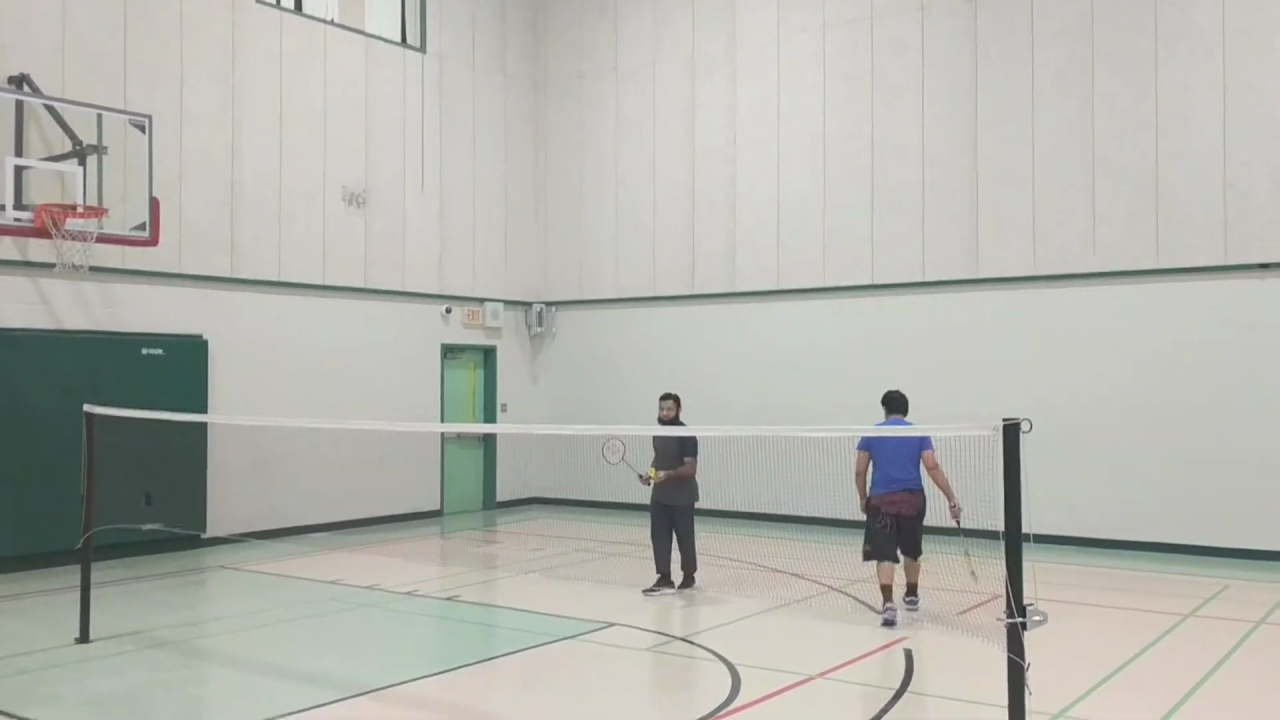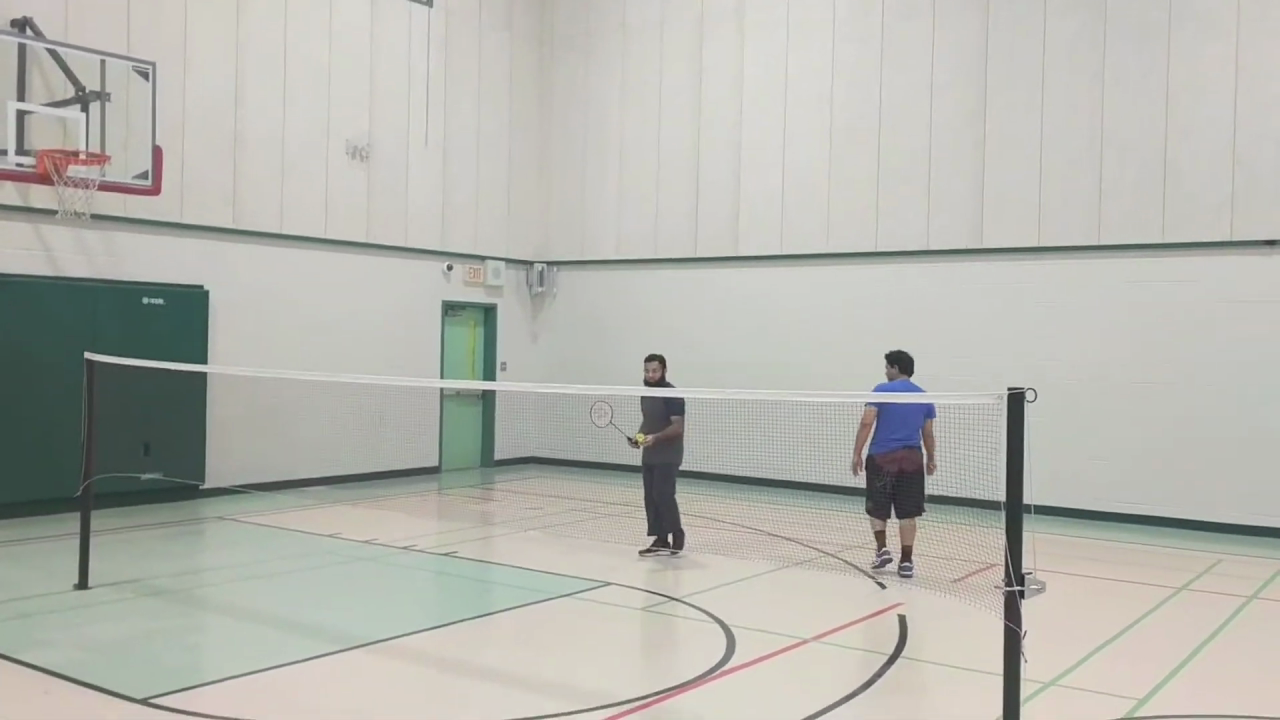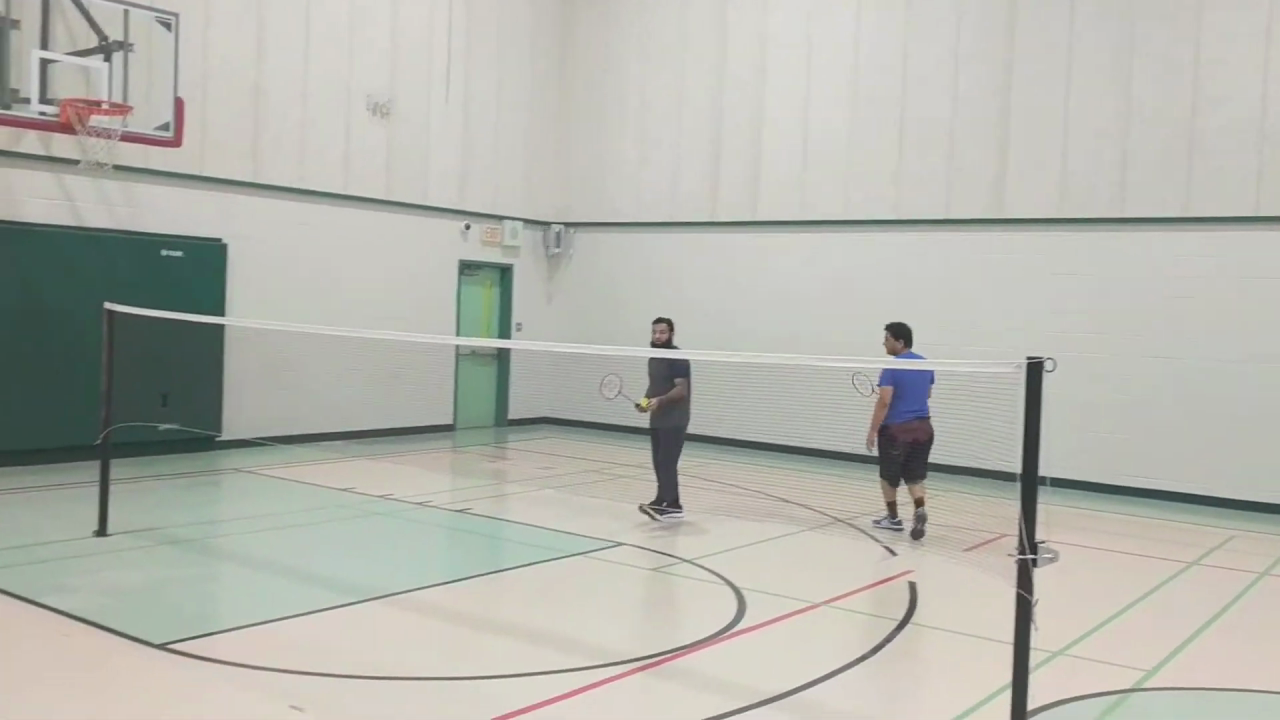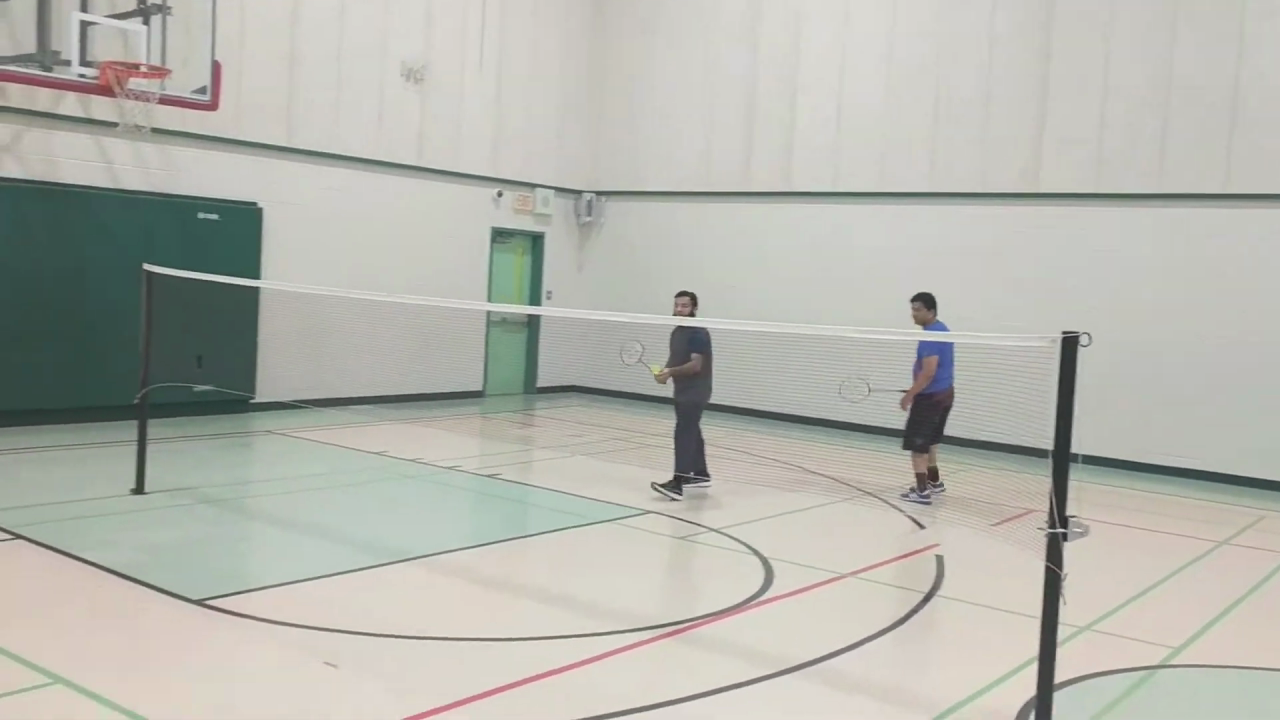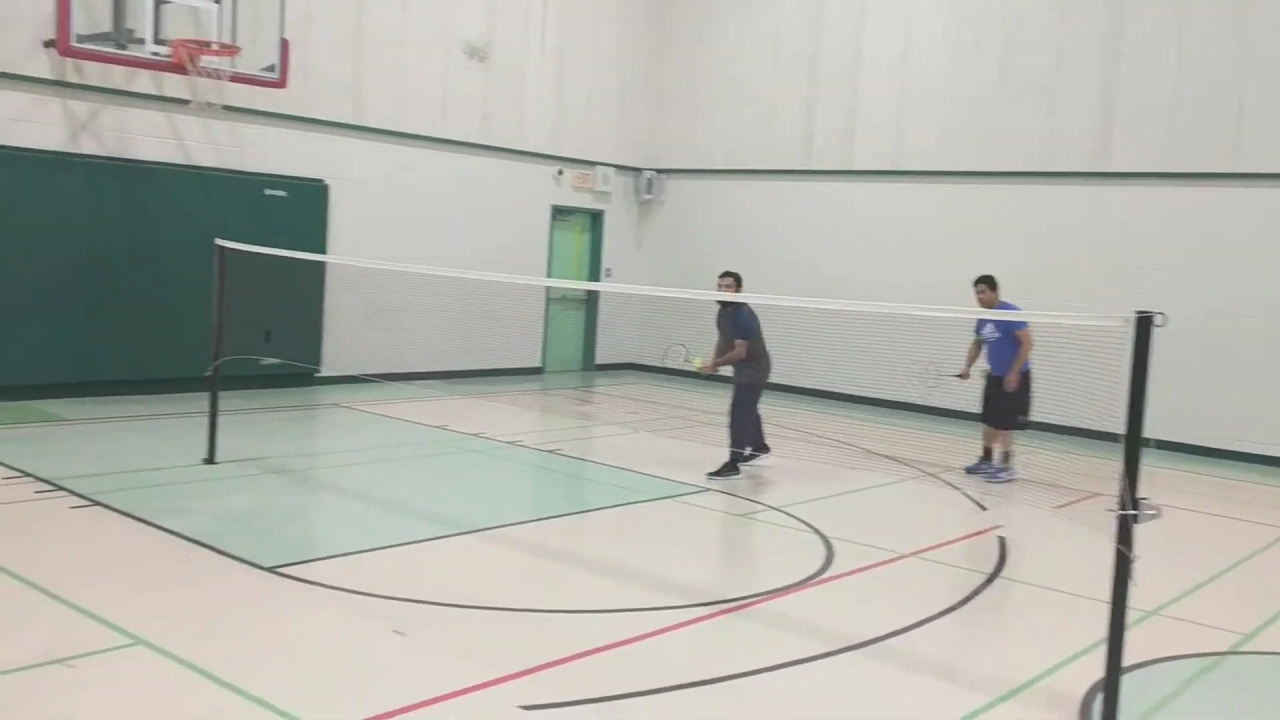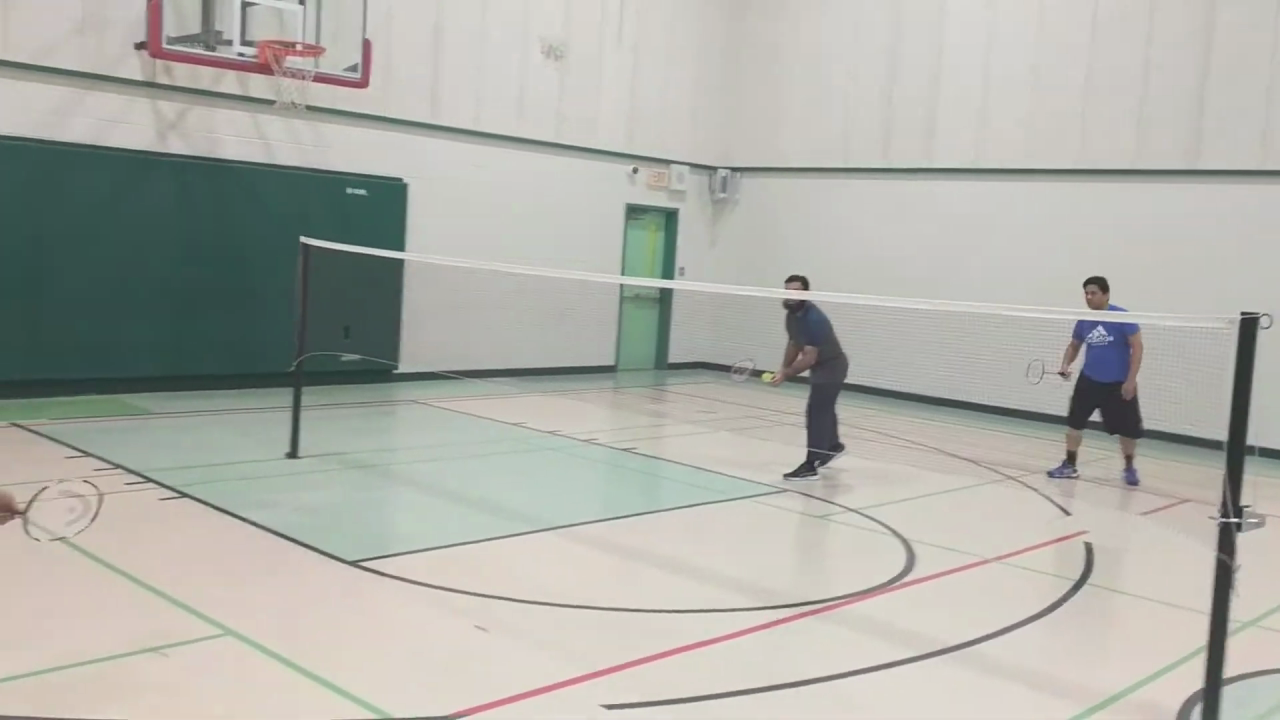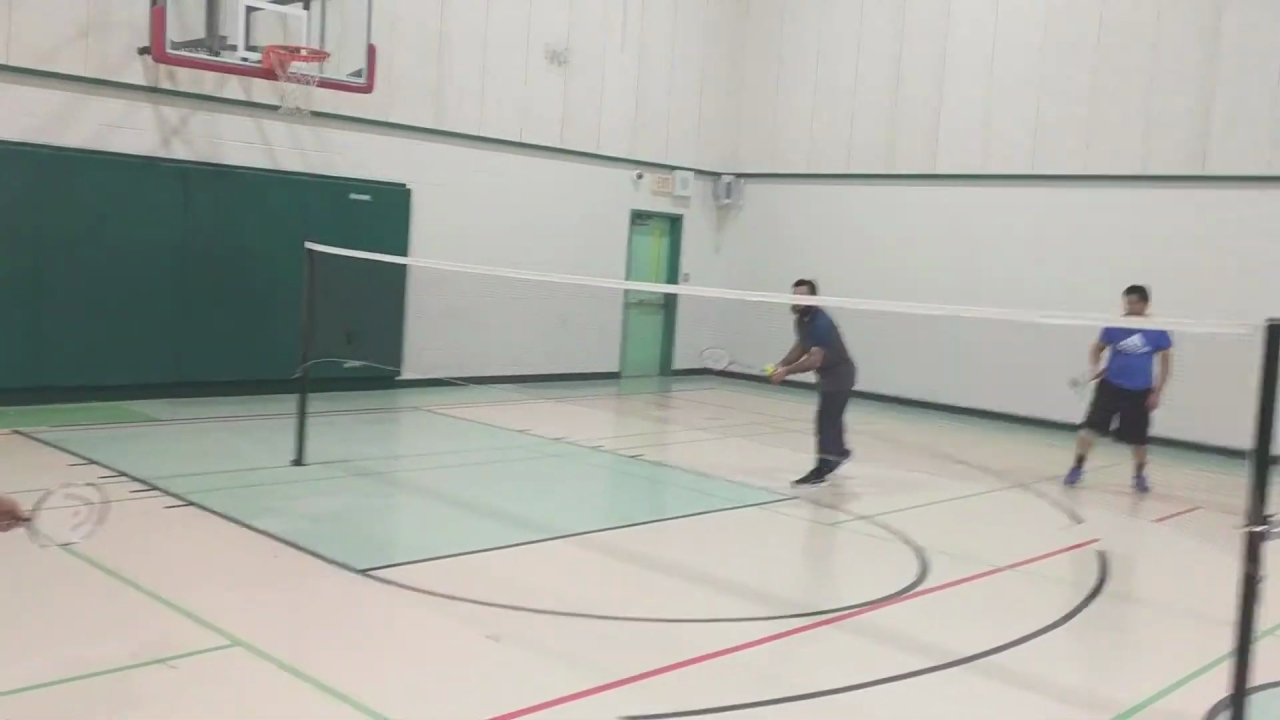
dt=0.3s
person 1, frame 1
left shoulder: (871, 434)
right shoulder: (920, 434)
left elbow: (860, 471)
right elbow: (933, 468)
left wrist: (863, 498)
right wrist: (952, 500)
left hip: (881, 501)
right hip: (912, 499)
left knee: (883, 555)
right knee: (911, 552)
left ankle: (888, 604)
right ankle: (911, 596)
person 1, frame 2
left shoulder: (882, 390)
left elbow: (866, 424)
right elbow: (928, 434)
left wrist: (857, 455)
right wrist: (930, 459)
left hip: (881, 457)
right hip: (912, 458)
left knee: (878, 509)
right knee: (908, 513)
left ankle: (882, 550)
right ankle: (906, 562)
person 1, frame 3
left shoulder: (892, 367)
left elbow: (884, 402)
left wrist: (872, 431)
left hip: (896, 428)
right hip: (923, 427)
left knee: (889, 474)
right knee: (915, 477)
left ankle: (893, 518)
right ankle: (919, 512)
person 1, frame 4
left shoulder: (930, 336)
right shoulder: (940, 330)
left elbow: (928, 371)
left wrist: (909, 396)
right wrist: (916, 390)
left hip: (931, 396)
right hip: (944, 393)
left knee: (917, 443)
right knee: (928, 440)
left ankle: (923, 491)
right ankle: (934, 481)
person 1, frame 5
left shoulder: (1011, 313)
right shoulder: (983, 318)
left elbow: (1027, 343)
right elbow: (977, 344)
left wrist: (1014, 373)
right wrist: (967, 367)
left hip: (1014, 378)
right hip: (995, 376)
left knee: (1006, 422)
right knee: (990, 420)
left ankle: (1006, 466)
right ankle: (986, 461)
person 1, frame 6
left shoulder: (1123, 318)
right shoulder: (1084, 321)
left elbow: (1137, 349)
right elbow: (1074, 346)
left wrist: (1131, 380)
right wrist: (1065, 365)
left hip: (1119, 384)
right hip: (1089, 381)
left knee: (1127, 429)
right knee: (1075, 423)
left ankle: (1129, 468)
right ankle: (1069, 465)
person 1, frame 7
left shoulder: (1157, 331)
right shoulder: (1114, 327)
left elbow: (1166, 361)
right elbow: (1096, 349)
left wrist: (1158, 391)
right wrist: (1094, 367)
left hip: (1140, 392)
right hip: (1111, 386)
left knee: (1138, 437)
right knee: (1092, 425)
left ankle: (1139, 475)
right ankle: (1078, 467)
person 2, frame 1
left shoulder: (686, 435)
right shoulder: (658, 433)
left elbow: (690, 468)
left wrist: (668, 474)
right wrist: (650, 474)
left hip: (682, 497)
right hip: (659, 495)
left knee: (684, 536)
right knee: (659, 535)
left ankle: (689, 575)
right ankle: (665, 580)
person 2, frame 2
left shoulder: (672, 395)
right shoulder: (645, 395)
left elbow: (678, 427)
left wrist: (656, 437)
right wrist: (639, 437)
left hip: (668, 456)
right hip: (649, 456)
left knee: (663, 495)
right knee: (651, 498)
left ankle: (677, 534)
right ankle: (661, 540)
person 2, frame 3
left shoulder: (678, 358)
right shoulder: (653, 360)
left elbow: (682, 389)
left wrist: (660, 400)
right wrist: (646, 401)
left hip: (675, 419)
right hip: (657, 418)
left knee: (667, 461)
right knee: (660, 462)
left ankle: (661, 504)
right ankle: (673, 504)
person 2, frame 4
left shoulder: (698, 332)
right shoulder: (676, 332)
left elbow: (696, 365)
left wrist: (671, 372)
right wrist: (665, 372)
left hip: (696, 392)
right hip: (682, 390)
left knee: (684, 434)
right knee: (691, 432)
left ankle: (677, 483)
right ankle: (701, 474)
person 2, frame 5
left shoulder: (743, 315)
right shoulder: (723, 312)
left elbow: (740, 351)
right elbow: (724, 340)
left wrist: (715, 363)
right wrist: (715, 361)
left hip: (754, 368)
right hip: (743, 368)
left knee: (739, 413)
right knee: (747, 410)
left ankle: (734, 465)
right ankle: (759, 446)
person 2, frame 6
left shoulder: (813, 319)
right shoulder: (792, 315)
left elbow: (810, 358)
right elbow: (793, 344)
left wrist: (786, 375)
right wrist: (784, 369)
left hip: (831, 368)
right hip: (821, 367)
left knee: (816, 413)
right knee: (824, 410)
left ankle: (810, 466)
right ankle: (833, 445)
person 2, frame 7
left shoulder: (820, 323)
right shoulder: (802, 319)
left elbow: (815, 360)
right elbow: (801, 346)
left wrist: (787, 371)
right wrist: (782, 366)
left hip: (839, 374)
right hip: (829, 375)
left knee: (826, 420)
right knee: (830, 418)
left ankle: (822, 471)
right ankle: (840, 451)
